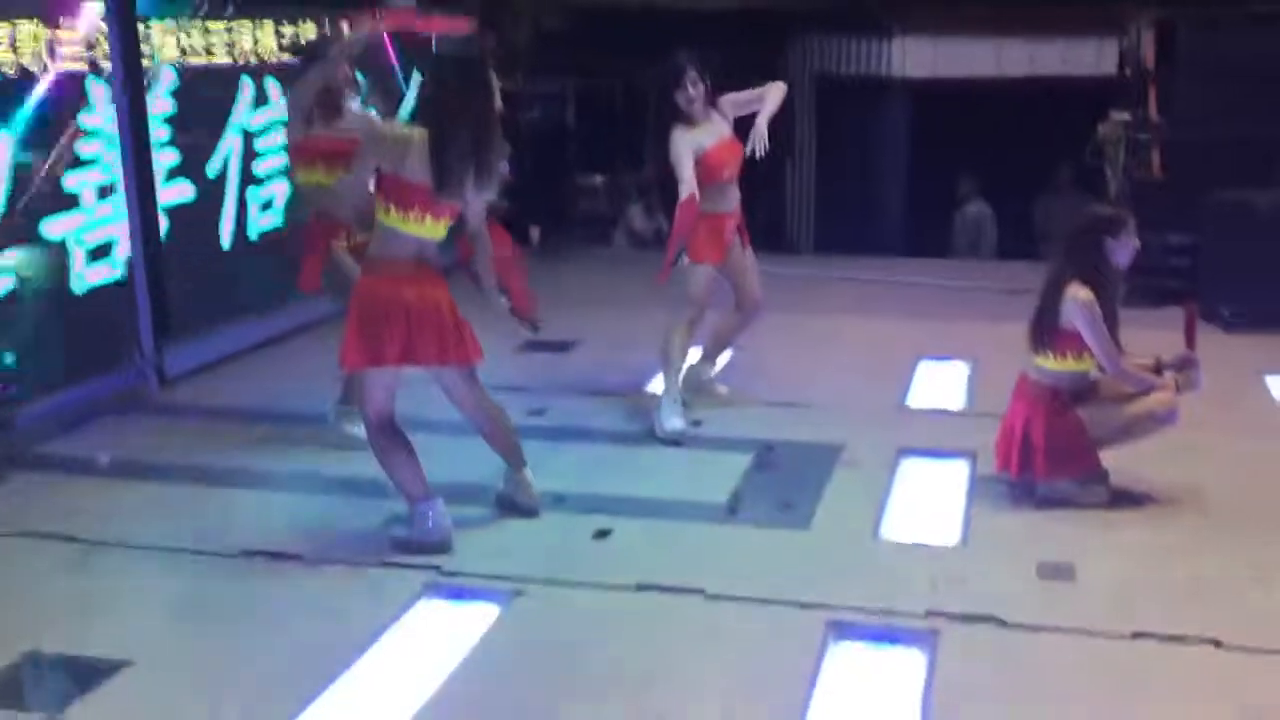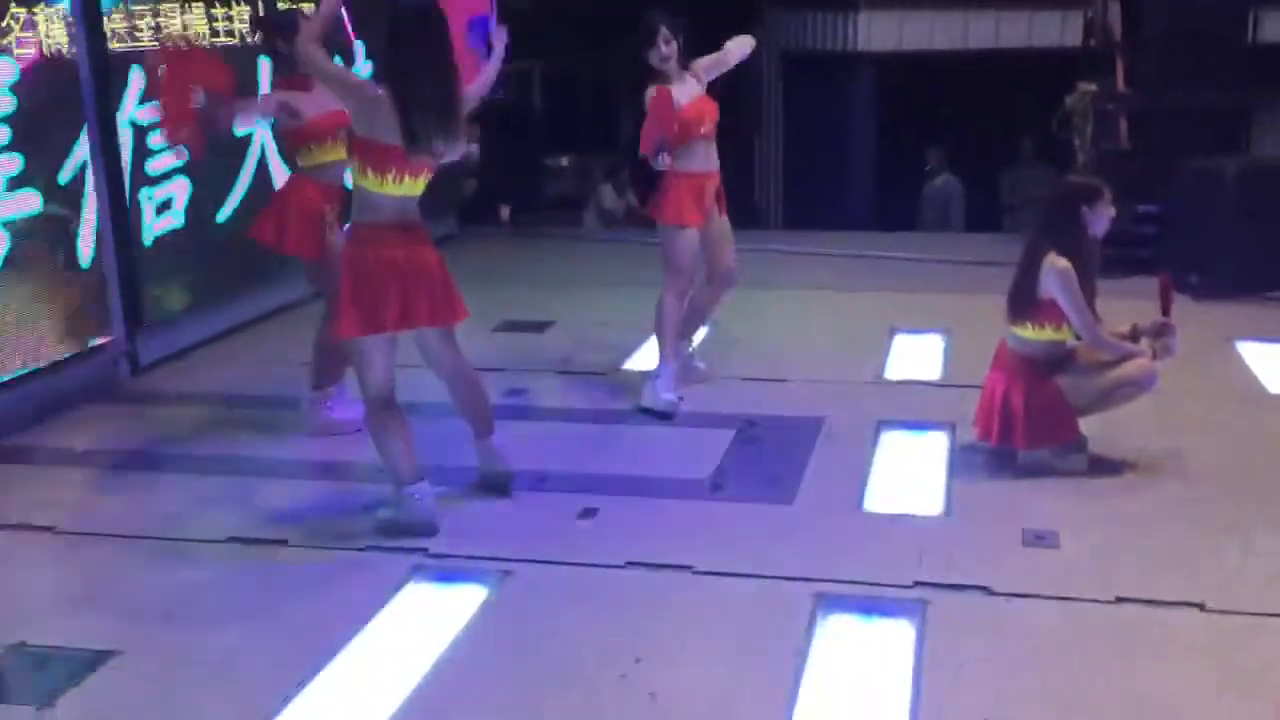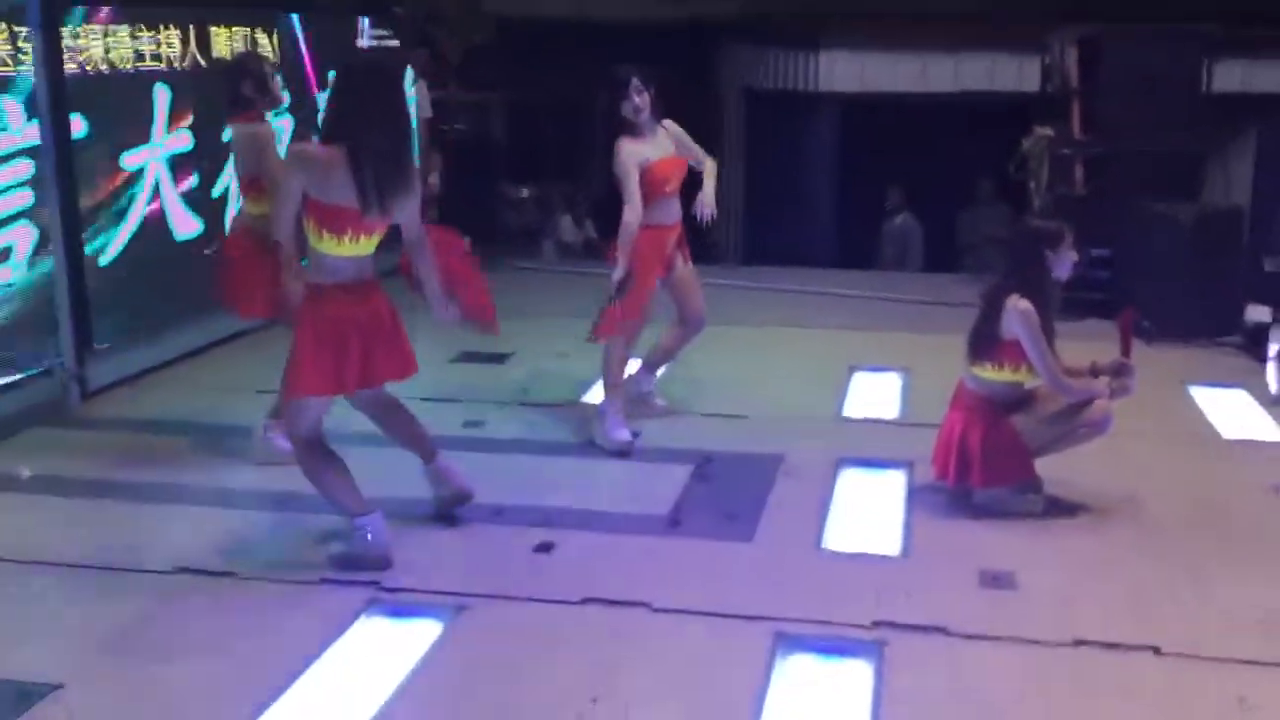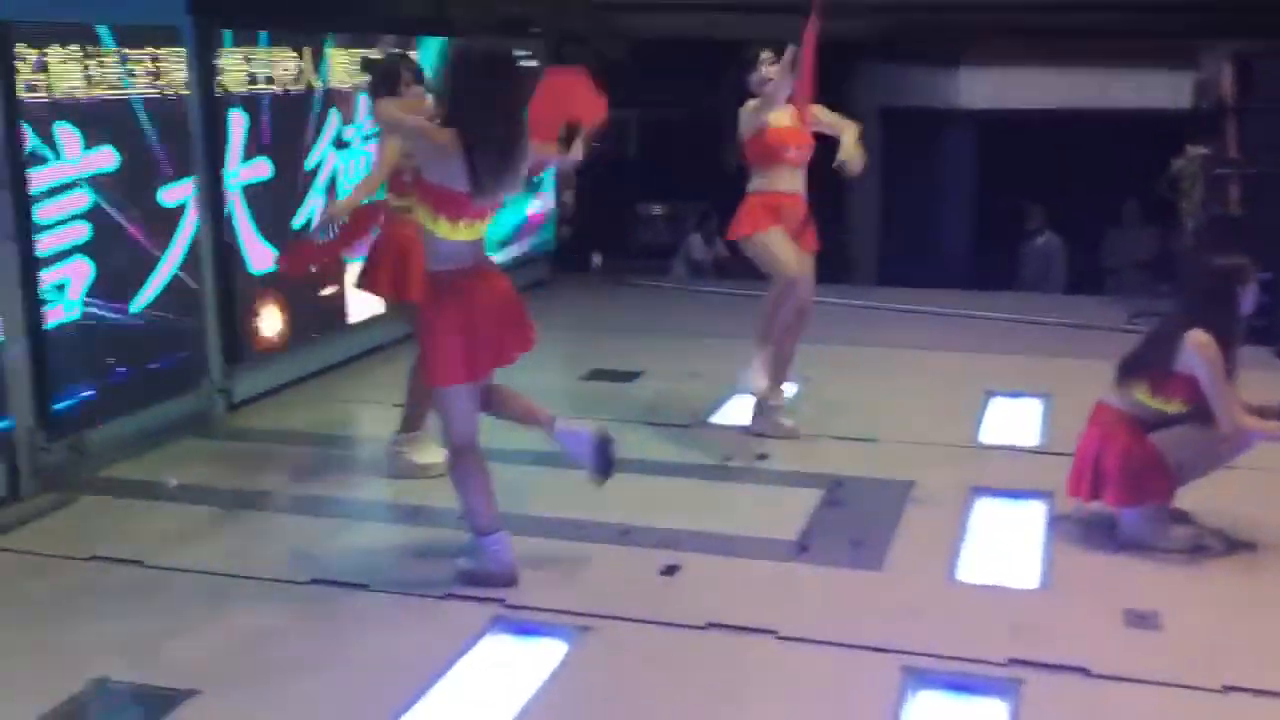
dt=0.5s
person 1, frame 1
left shoulder: (388, 139)
right shoulder: (477, 164)
left elbow: (341, 199)
right elbow: (479, 234)
right wrist: (492, 291)
left hip: (382, 290)
right hip: (431, 292)
left knee: (378, 415)
right knee: (470, 396)
left ankle: (429, 516)
right ankle: (520, 482)
person 1, frame 2
left shoulder: (366, 98)
right shoulder: (449, 108)
left elbow: (305, 44)
right elbow: (481, 84)
right wrist: (498, 46)
left hip: (370, 255)
right hip: (418, 251)
left knee: (378, 390)
right knee: (450, 362)
left ankle: (415, 500)
right ankle: (492, 458)
person 1, frame 3
left shoulder: (308, 160)
right shoulder: (403, 174)
left elbow: (282, 233)
right elbow: (418, 244)
right wrist: (439, 302)
left hip: (324, 312)
right hip: (371, 308)
left knee: (303, 433)
right knee: (373, 400)
left ankle: (369, 532)
right ankle: (443, 475)
person 1, frame 4
left shoulder: (431, 141)
right shoulder: (514, 149)
left elbow: (381, 110)
right elbow: (545, 156)
left wrist: (413, 105)
right wrist: (570, 153)
left hip: (451, 298)
right hip: (489, 288)
left knee: (460, 436)
right knee: (483, 391)
left ankle: (495, 553)
right ankle: (568, 433)
person 2, frame 1
left shoulder: (360, 119)
right shoulder: (302, 110)
right elbow: (328, 65)
right wrist: (362, 34)
left hip: (360, 227)
right hip: (324, 232)
left ankle: (354, 403)
right ankle: (347, 412)
person 2, frame 2
left shoulder: (321, 85)
right shoulder: (284, 99)
right elbow: (258, 108)
right wrist: (234, 114)
left hip: (325, 202)
right hip: (308, 204)
left ankle: (328, 391)
right ankle: (322, 402)
person 2, frame 3
left shoulder: (251, 130)
right shoulder: (257, 135)
left hip: (262, 244)
right hip: (259, 249)
left ankle: (282, 421)
right ankle: (273, 431)
person 2, frame 4
left shoulder: (404, 129)
right shoulder: (400, 132)
right elbow: (380, 172)
right wrist: (348, 203)
left hip: (410, 239)
right hip: (407, 242)
left ankle: (411, 434)
right ankle: (409, 440)
person 3, frame 1
left shoulder: (725, 109)
right shoulder: (681, 137)
left elbow: (778, 88)
right elbow: (687, 187)
left wrist: (762, 121)
right wrist: (680, 236)
left hip: (732, 223)
right hip: (704, 227)
left knee: (751, 302)
right knee: (691, 311)
left ankle: (701, 369)
right ankle: (670, 401)
person 3, frame 2
left shoulder: (698, 72)
right shoulder: (657, 93)
left elbow: (748, 43)
right elbow: (661, 131)
left wrist: (735, 46)
right wrist: (659, 154)
left hip: (711, 188)
right hip: (681, 190)
left knee: (724, 273)
right knee: (679, 281)
left ankle: (682, 345)
right ankle: (664, 375)
person 3, frame 3
left shoulder: (670, 131)
right shoulder: (627, 149)
left elbow: (706, 162)
right elbow: (633, 208)
left wrist: (708, 191)
right wrist: (621, 263)
left hip: (674, 237)
right hip: (645, 240)
left knee: (695, 316)
right knee: (627, 322)
left ankle: (640, 379)
right ankle: (611, 413)
person 3, frame 4
left shoulder: (805, 111)
right shoulder: (752, 111)
left elbow: (847, 126)
right elbow: (770, 104)
left wrist: (849, 142)
right wrist: (785, 80)
left hip: (798, 217)
right hip: (761, 213)
left knee: (800, 307)
right knee: (792, 278)
left ankle: (769, 402)
right ankle: (760, 354)
person 4, frame 1
left shoulder: (1083, 287)
right shoulder: (1080, 297)
left elbow: (1109, 364)
right elbow: (1116, 370)
left wrist: (1160, 366)
right wrist: (1172, 384)
left hip: (1059, 399)
right hip: (1049, 412)
right knee: (1164, 406)
left ankle: (1073, 458)
right ankle: (1063, 473)
person 4, frame 2
left shoulder: (1052, 257)
right shoulder: (1058, 267)
left elbow: (1087, 331)
right elbow: (1094, 340)
left wrist: (1137, 333)
right wrist: (1148, 351)
left hip: (1035, 369)
right hip: (1027, 382)
right knee: (1144, 372)
left ankle: (1050, 426)
right ankle: (1044, 445)
person 4, frame 3
left shoulder: (1015, 298)
right shoulder: (1021, 309)
left elbow: (1051, 369)
right elbow: (1057, 383)
left wrist: (1097, 370)
right wrist: (1106, 388)
left hip: (990, 410)
right hip: (983, 423)
left knee: (1087, 398)
right knee: (1098, 413)
left ankle: (1010, 466)
right ankle: (998, 484)
person 4, frame 4
left shoulder: (1192, 331)
right shoulder: (1200, 342)
left elbow: (1221, 404)
right elbow: (1233, 424)
left hip: (1131, 428)
right hip: (1120, 443)
right knee: (1238, 434)
left ankle: (1151, 500)
right ankle: (1144, 514)
